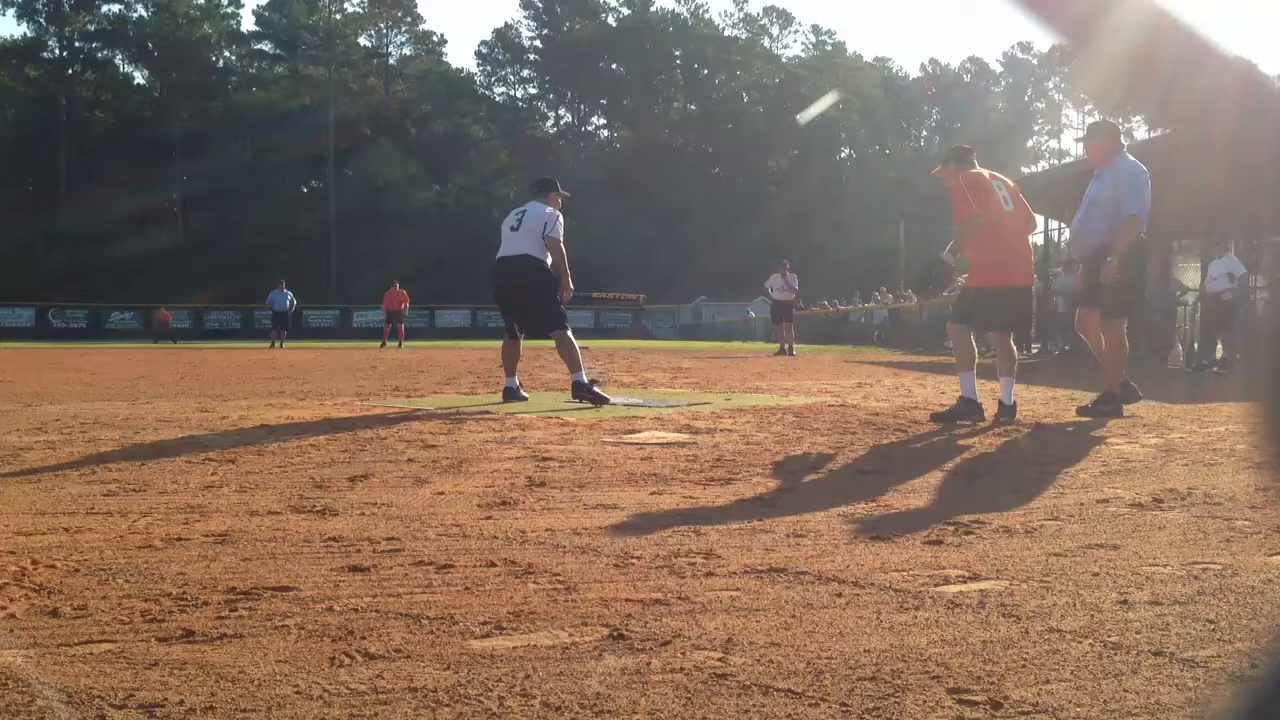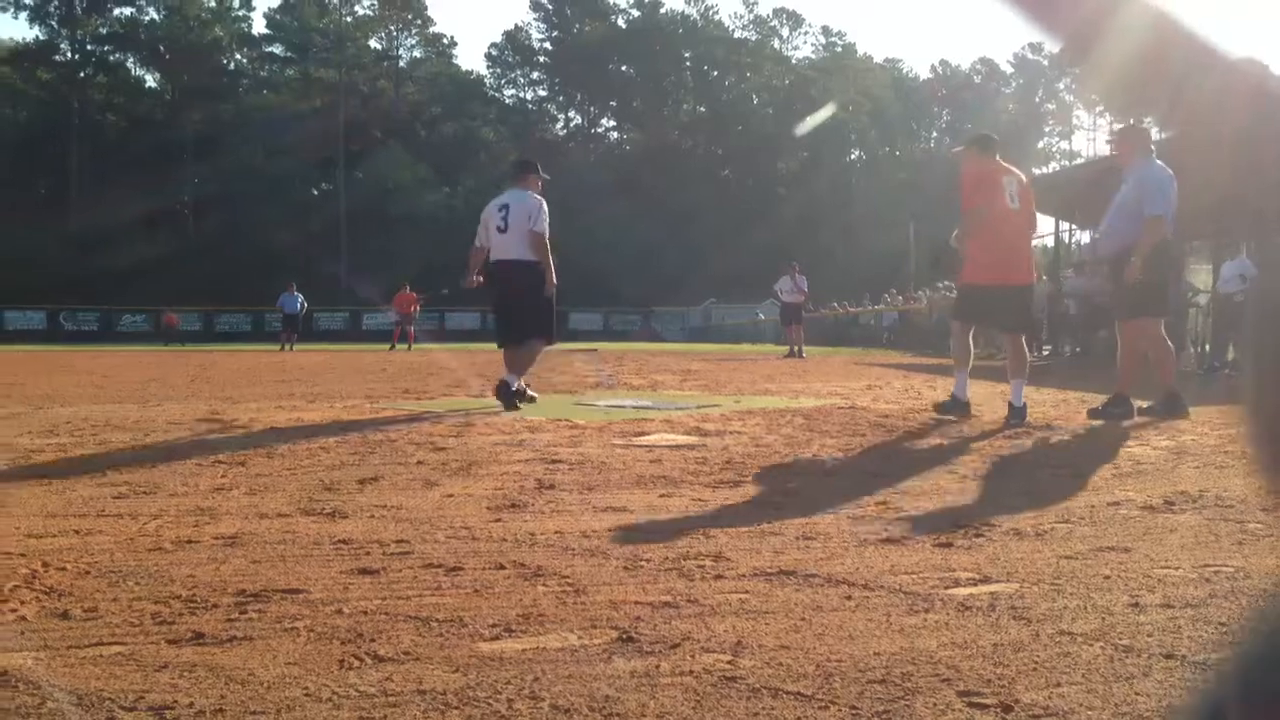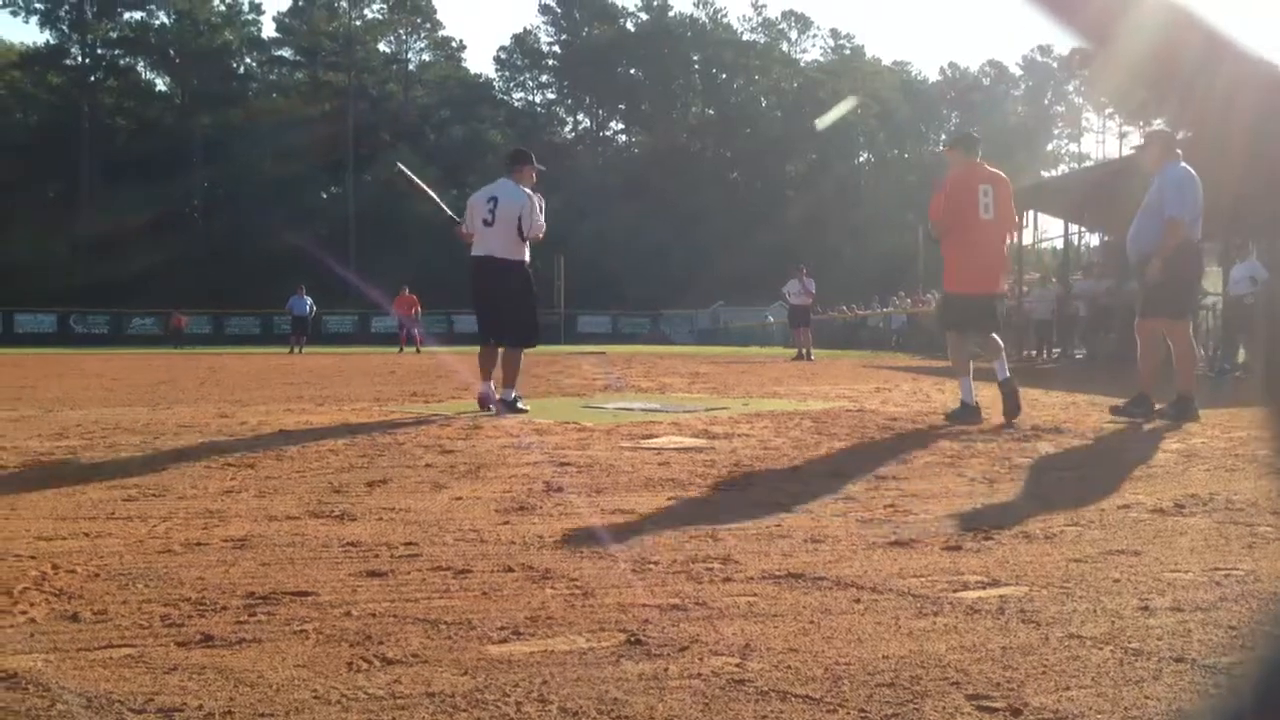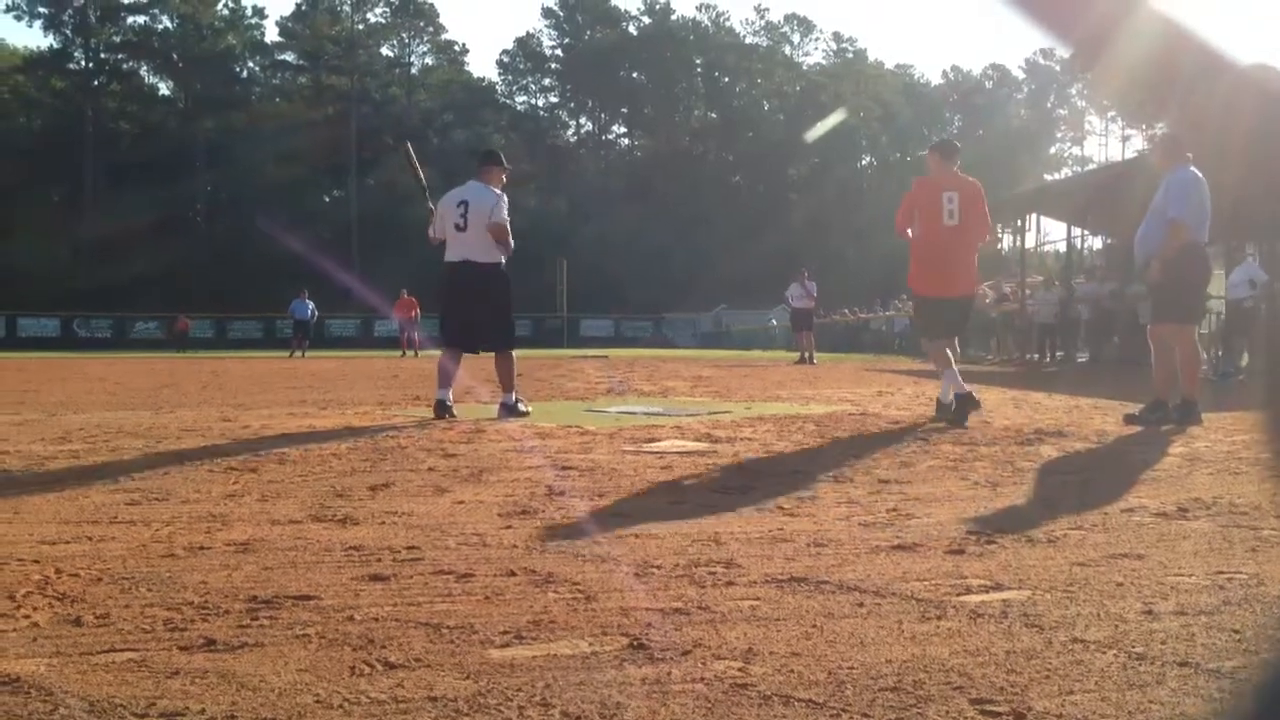
dt=0.4s
person 1, frame 1
left shoulder: (1130, 171)
right shoulder: (1102, 174)
left elbow: (1132, 220)
left wrist: (1113, 259)
right wrist: (1085, 262)
left hip: (1120, 260)
right hip: (1099, 259)
left knee: (1111, 327)
right knee: (1086, 323)
left ankle: (1111, 397)
right ankle: (1120, 384)
person 1, frame 2
left shoulder: (1153, 174)
right shoulder: (1136, 176)
left elbow: (1156, 222)
left wrist: (1136, 260)
right wrist: (1115, 263)
left hip: (1145, 263)
right hip: (1130, 262)
left knee: (1130, 332)
right knee: (1150, 332)
left ankle: (1122, 400)
right ankle: (1172, 398)
person 1, frame 3
left shoulder: (1175, 175)
right shoulder: (1168, 177)
left elbow: (1177, 223)
left wrist: (1158, 260)
right wrist: (1154, 261)
left hip: (1172, 262)
right hip: (1166, 264)
left knee: (1163, 330)
right knee: (1161, 331)
left ankle: (1167, 401)
person 1, frame 4
left shoulder: (1182, 179)
right shoulder: (1178, 180)
left elbow: (1180, 226)
left wrist: (1158, 262)
right wrist: (1157, 263)
left hip: (1179, 265)
right hip: (1173, 267)
left knee: (1176, 335)
right knee: (1165, 335)
left ankle: (1182, 405)
right ankle: (1167, 404)
person 2, frame 1
left shoulder: (963, 181)
right shoulder: (1002, 181)
left elbow: (972, 222)
right elbow: (1030, 220)
left wrist: (954, 247)
left hip: (988, 271)
right hip: (1019, 271)
left knee: (960, 329)
right knee: (1002, 335)
left ankle: (969, 401)
right ankle: (1007, 403)
person 2, frame 2
left shoulder: (975, 173)
right shoulder: (1018, 177)
left elbow: (973, 217)
right elbow: (1030, 225)
left wrist: (960, 237)
left hip: (984, 268)
right hip: (1019, 269)
left knee: (960, 327)
right knee: (1014, 336)
left ankle: (960, 398)
right ankle: (1017, 405)
person 2, frame 3
left shoulder: (953, 180)
right shoulder: (1000, 181)
left elbow: (937, 226)
right elbow: (1011, 225)
left wrist: (943, 234)
left hip: (960, 274)
right hip: (992, 273)
left knee: (956, 336)
right knee: (987, 332)
left ankle: (969, 405)
right ankle: (1005, 380)
person 2, frame 4
left shoulder: (920, 186)
right shoulder: (973, 188)
left elbow: (902, 228)
right elbow: (984, 233)
left hip: (927, 278)
right hip: (961, 279)
left knee: (932, 341)
right knee: (948, 338)
left ankle: (963, 396)
right ankle: (946, 401)
person 3, frame 1
left shoulder: (512, 216)
right shoulder: (551, 214)
right elbow: (554, 245)
right wrist: (566, 281)
left hip: (503, 270)
right hip: (530, 269)
left knee: (514, 332)
right knee: (559, 328)
left ankle: (511, 387)
right ankle: (580, 383)
person 3, frame 2
left shoulder: (492, 206)
right shoulder: (535, 202)
left elbow: (481, 247)
right elbow: (538, 239)
left wrist: (472, 273)
right wrist: (550, 273)
left hip: (498, 272)
right hip: (527, 271)
left knee: (510, 336)
right knee: (538, 335)
left ankle: (516, 387)
right ankle: (510, 382)
person 3, frame 3
left shoulder: (479, 195)
right shoulder: (525, 197)
left elbow: (466, 234)
right elbow: (534, 235)
right wrist: (540, 210)
left hip: (481, 268)
right hip: (512, 271)
left knee: (489, 336)
right knee: (516, 339)
left ankle: (486, 392)
right ankle: (507, 398)
person 3, frame 4
left shoulder: (448, 199)
right shoulder: (494, 196)
left elbow: (435, 237)
right elbow: (497, 227)
left wrist: (455, 232)
right wrist: (508, 245)
left hip: (455, 274)
right hip: (488, 274)
left knee: (453, 342)
right knee: (503, 342)
left ankle: (443, 398)
right ankle: (509, 401)
